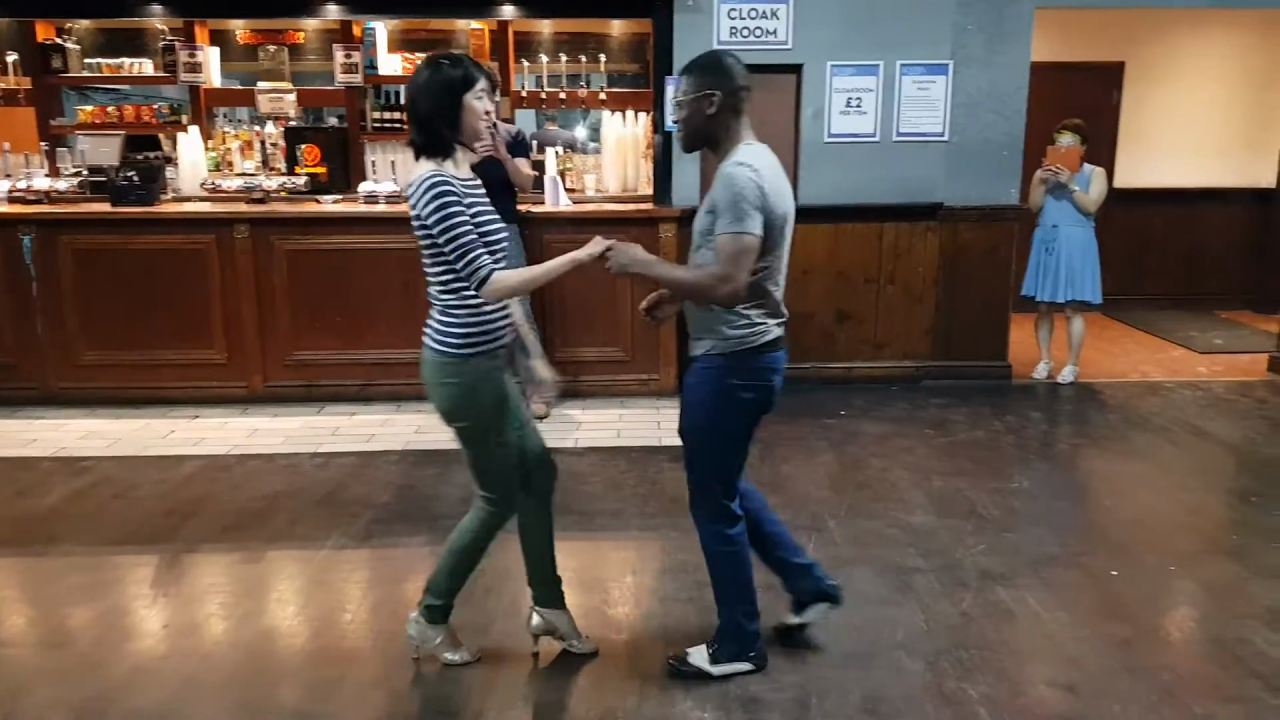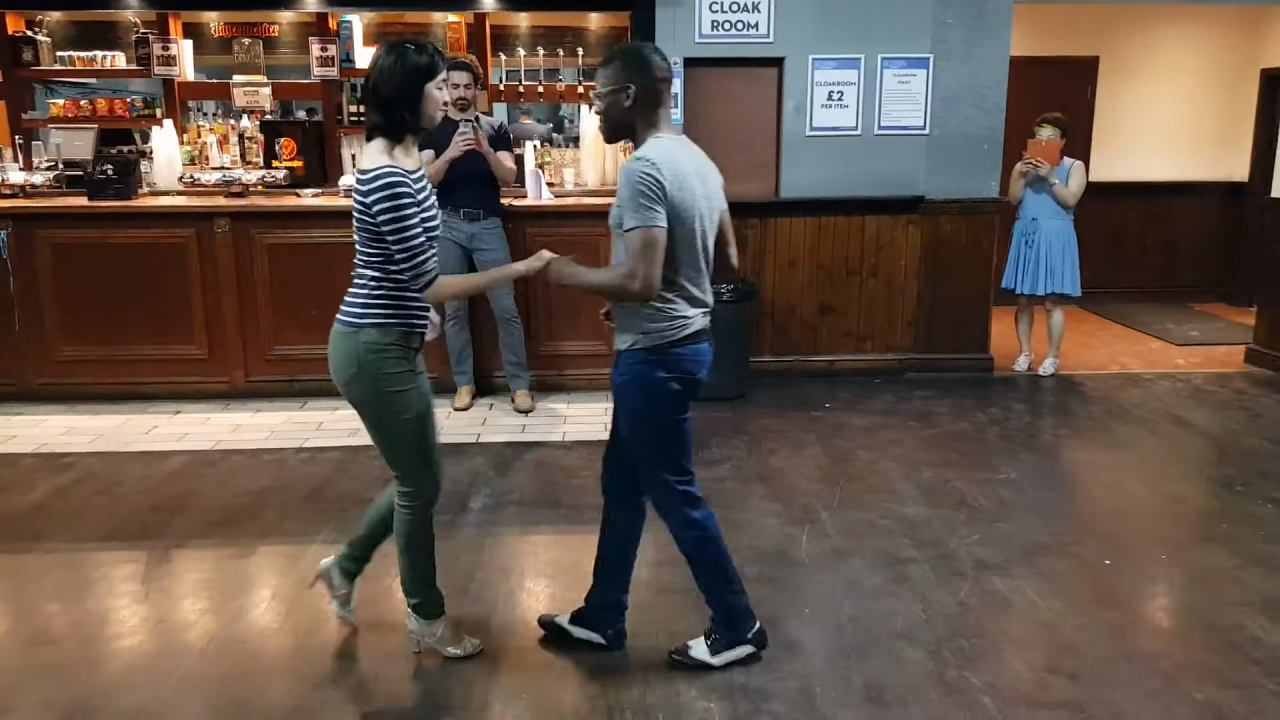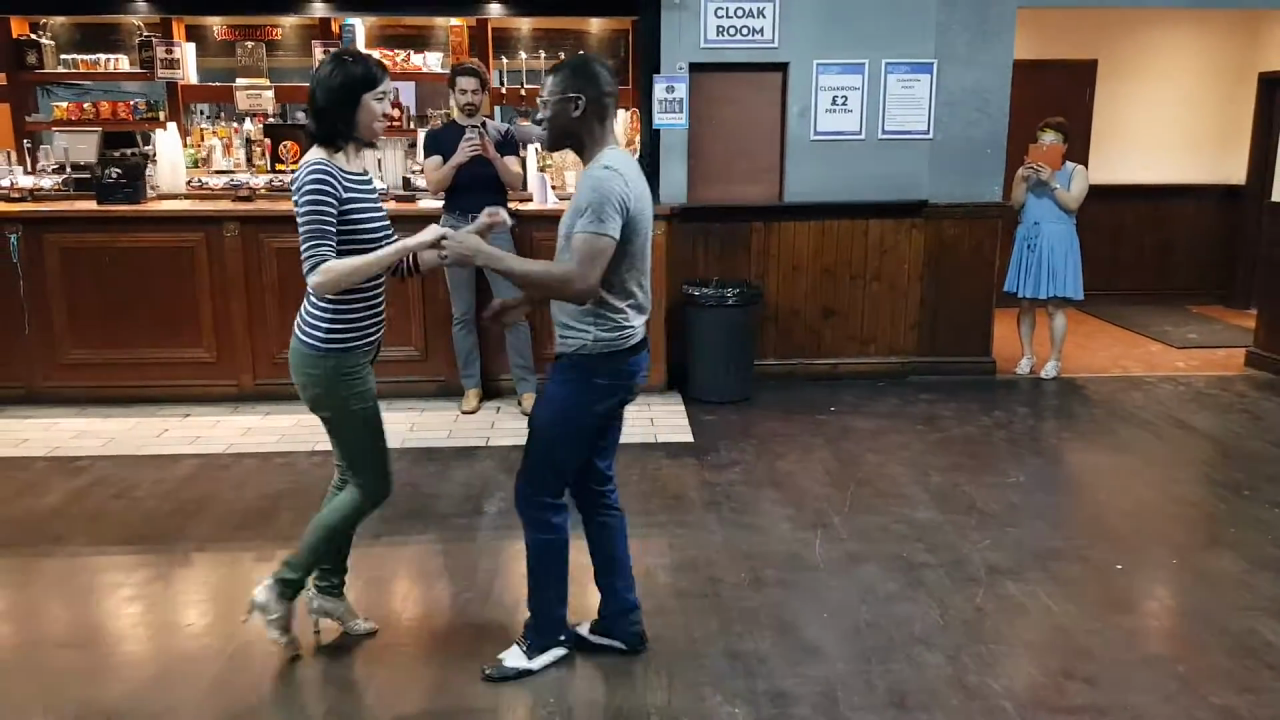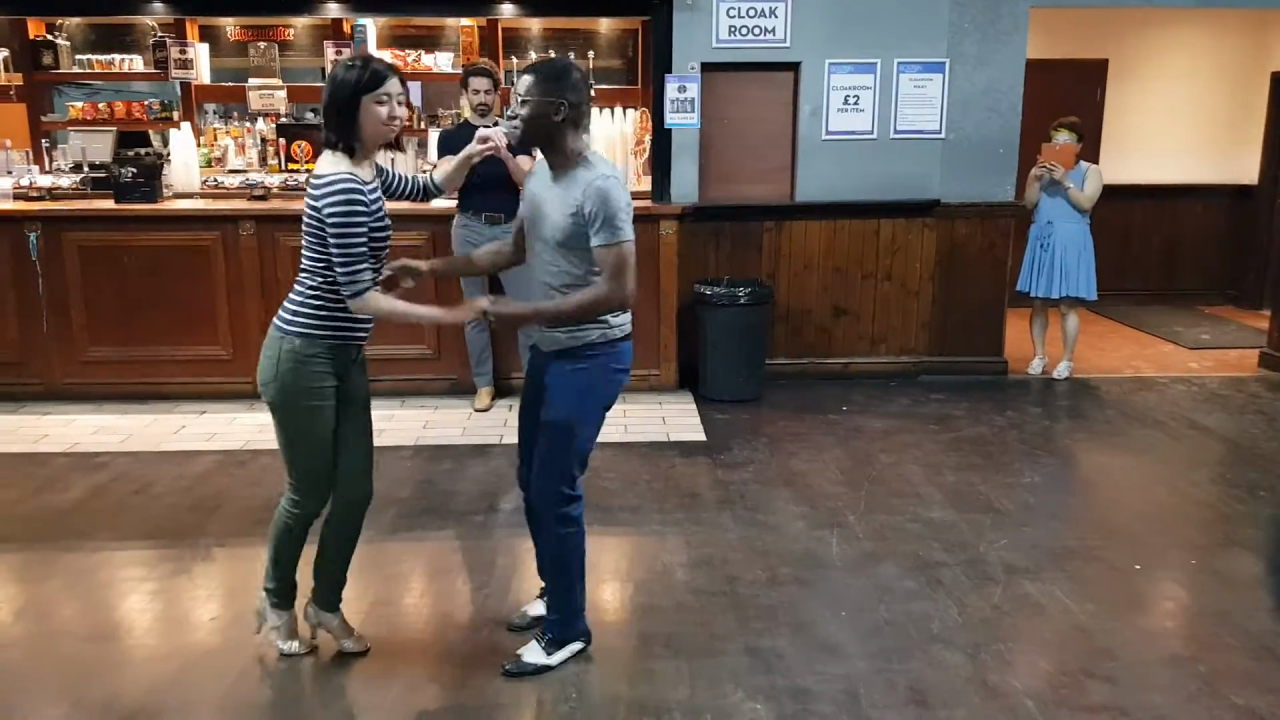
dt=0.4s
person 1, frame 1
left shoulder: (740, 175)
right shoulder: (755, 164)
left elbow: (727, 284)
left wrist: (647, 265)
right wrist: (677, 292)
left hip: (731, 362)
right hip: (748, 356)
left knee: (712, 503)
right knee: (724, 489)
left ankle: (738, 644)
right ankle: (810, 584)
person 1, frame 2
left shoulder: (644, 169)
right shoulder: (696, 160)
left elbow: (640, 283)
right elbow: (727, 259)
left wrist: (573, 274)
left hip: (655, 355)
right hip: (683, 343)
left knee: (674, 495)
right knee: (622, 483)
left ankle: (736, 626)
right ankle: (602, 618)
person 1, frame 3
left shoulder: (605, 179)
right shoulder: (616, 169)
left elbow: (579, 282)
left wrist: (486, 255)
right wrist: (527, 298)
left hip: (593, 363)
right hip: (612, 356)
left knee: (538, 494)
right knee: (593, 488)
left ankle: (544, 634)
right ankle: (620, 622)
person 1, frame 4
left shoulder: (601, 185)
right shoulder: (539, 176)
left elbow: (617, 292)
right elbow: (515, 249)
left wrist: (521, 313)
right wrist: (434, 267)
left hip: (591, 355)
right hip: (551, 352)
left knee: (555, 489)
right knee: (536, 481)
left ankle: (566, 630)
right ankle: (560, 591)
person 2, frame 1
left shoulder: (463, 175)
right shoulder: (437, 185)
right elbow: (487, 284)
right wrist: (579, 257)
left hip: (483, 358)
right hip: (464, 364)
left knee: (536, 473)
right knee: (499, 496)
left ankle: (548, 606)
right ankle: (429, 619)
person 2, frame 2
left shoulder: (408, 159)
right shoulder: (385, 175)
right elbow: (427, 282)
left wrist: (424, 318)
right wrist: (517, 270)
left hip: (397, 345)
right hip: (374, 349)
left knee: (420, 480)
right knee: (417, 486)
left ankle: (344, 568)
right ankle: (426, 616)
person 2, frame 3
left shoulder: (356, 171)
right shoulder: (320, 174)
left elbow: (392, 263)
right elbow: (320, 277)
right wrist: (405, 244)
left hip: (348, 352)
right hip: (332, 357)
left knee: (354, 475)
right knee: (370, 483)
left ankle: (329, 594)
right ankle: (279, 591)
person 2, frame 4
left shoulder: (365, 174)
right shoulder: (341, 182)
left elbow: (426, 188)
right elbow: (359, 297)
left wrist: (468, 155)
right wrist: (449, 315)
left hip: (342, 356)
right hip: (302, 355)
left knee: (355, 491)
right knee: (310, 493)
left ankle: (326, 605)
right ankle: (276, 602)
person 3, frame 1
left shoulder: (513, 135)
left elbow: (526, 183)
left wrist: (504, 157)
left hip: (505, 231)
left knee: (521, 313)
left ankle: (534, 388)
person 3, frame 2
left shoulder: (495, 128)
right shoulder: (432, 131)
left elbow: (509, 177)
right elbow: (426, 179)
left wrist: (486, 151)
right wrist: (450, 154)
left hip: (488, 224)
right hip: (447, 225)
left knee: (505, 308)
right knee: (455, 310)
left ankle: (519, 384)
right ankle: (463, 383)
person 3, frame 3
left shoulder: (503, 133)
right shoulder: (437, 136)
left elbow: (516, 182)
right elbow: (433, 185)
left wrist: (493, 156)
right wrist: (457, 159)
left hip: (496, 228)
right hip: (456, 228)
right knee: (462, 313)
left ankle: (526, 387)
right ankle: (471, 386)
person 3, frame 4
right shoulder: (451, 136)
left elbow: (528, 181)
left wrist: (505, 156)
left hip: (508, 227)
right hip: (469, 228)
right ankle: (484, 384)
person 4, frame 1
left shoulder: (1095, 173)
right shoulder: (1042, 172)
left elbow: (1091, 207)
right elbow: (1033, 206)
left wrist: (1071, 185)
right wrist: (1042, 183)
left hip: (1075, 244)
right hip: (1046, 242)
left knee: (1073, 309)
right knee: (1043, 306)
left ankle: (1072, 364)
right ankle: (1044, 360)
person 4, frame 2
left shoulder: (1074, 167)
right shoulder: (1022, 165)
left elbow: (1070, 200)
right elbow: (1013, 199)
left wrist: (1051, 178)
right wrist: (1022, 176)
left hip: (1055, 237)
right hip: (1026, 235)
left knee: (1053, 302)
right knee: (1024, 299)
left ankle: (1053, 357)
right ankle: (1025, 353)
person 4, frame 3
left shoulder: (1076, 171)
right shoulder: (1025, 170)
left elbow: (1072, 204)
right elbow: (1015, 203)
left wrist: (1052, 182)
right wrist: (1024, 181)
left hip: (1057, 241)
right hip: (1028, 239)
left knee: (1055, 305)
right knee: (1026, 303)
left ankle: (1055, 360)
right ankle: (1027, 356)
person 4, frame 4
left shoulder: (1090, 171)
right shoulder: (1039, 169)
left elbow: (1086, 204)
right elbow: (1029, 203)
left wrist: (1065, 181)
right wrist: (1037, 180)
left hip: (1071, 241)
right hip: (1042, 238)
left knee: (1068, 306)
right knee: (1039, 303)
left ankle: (1067, 360)
right ankle: (1039, 356)
